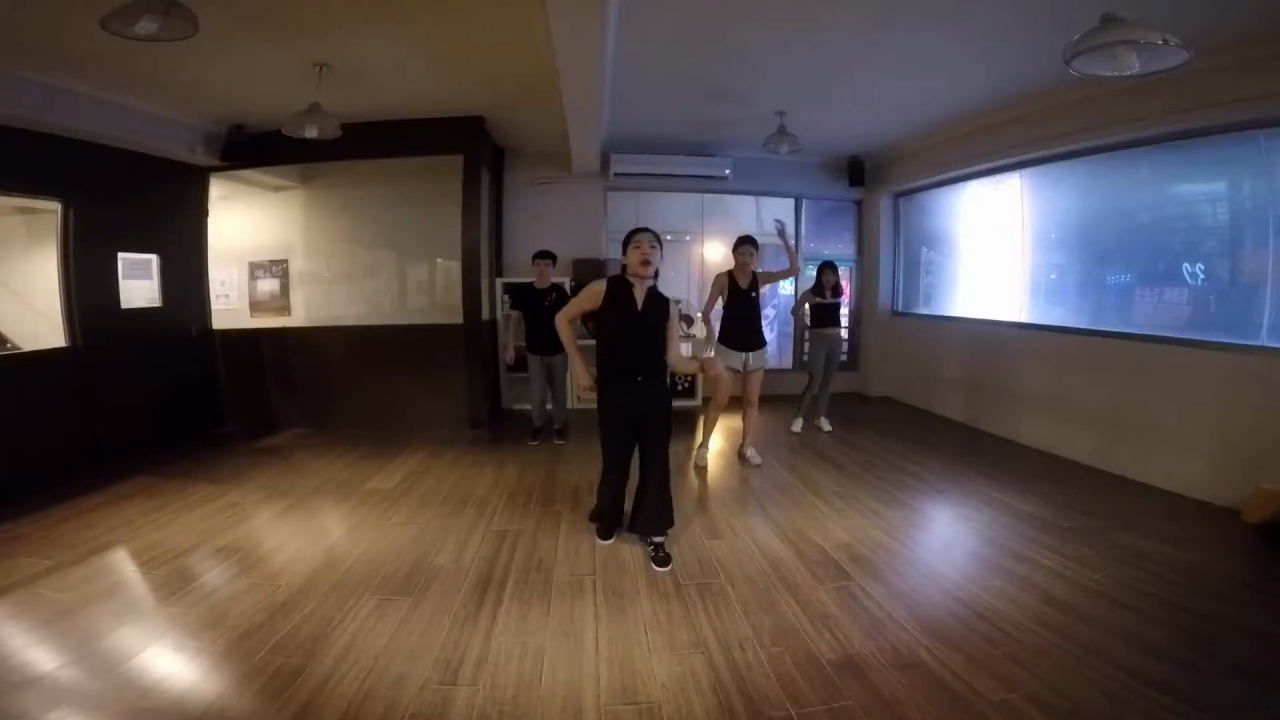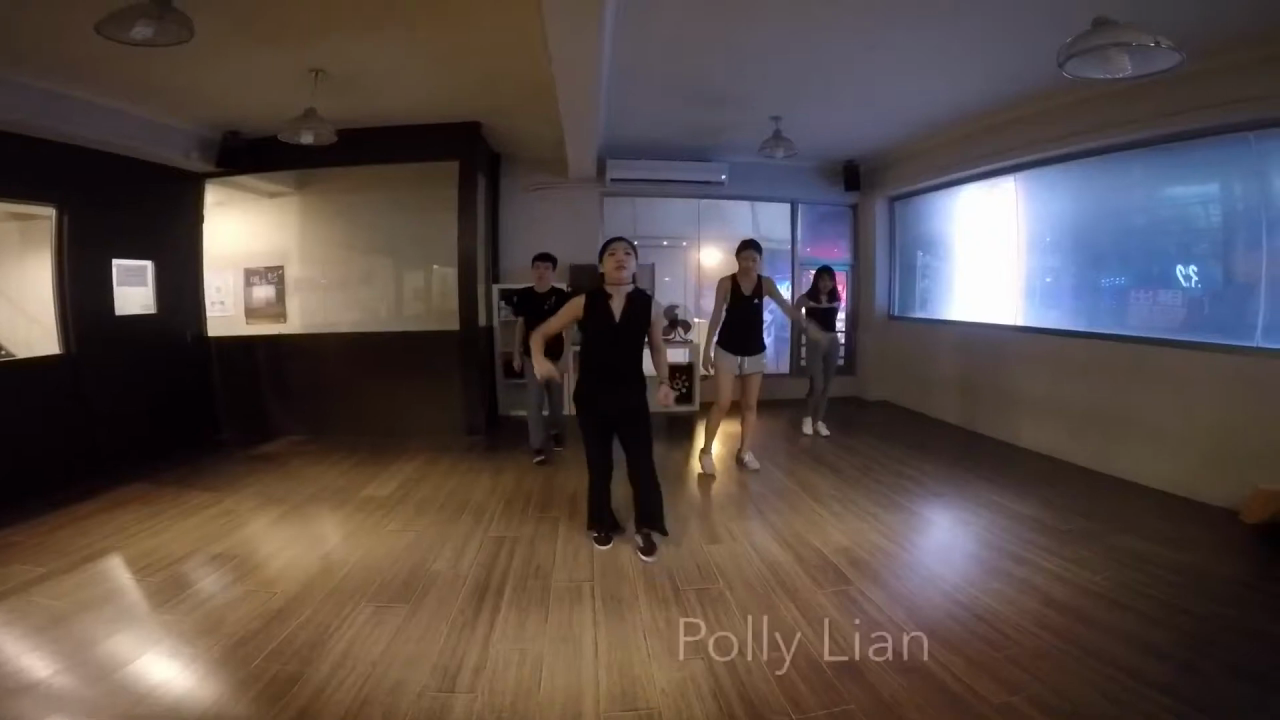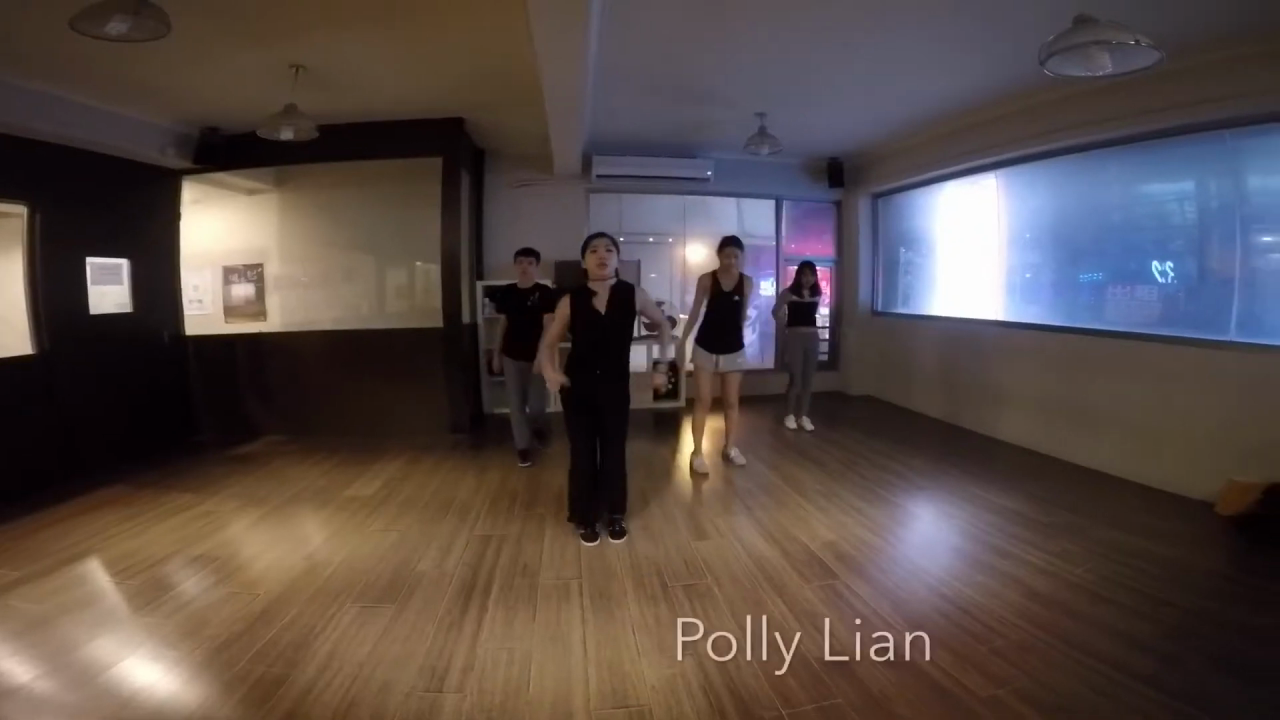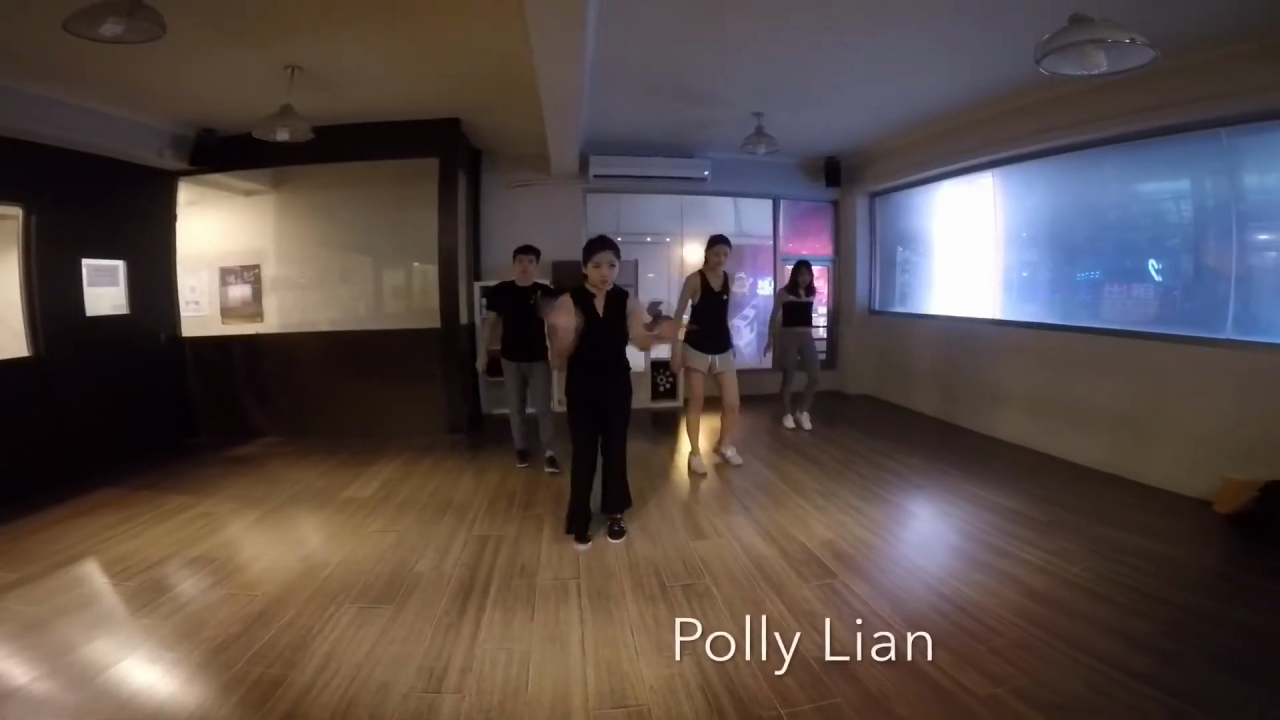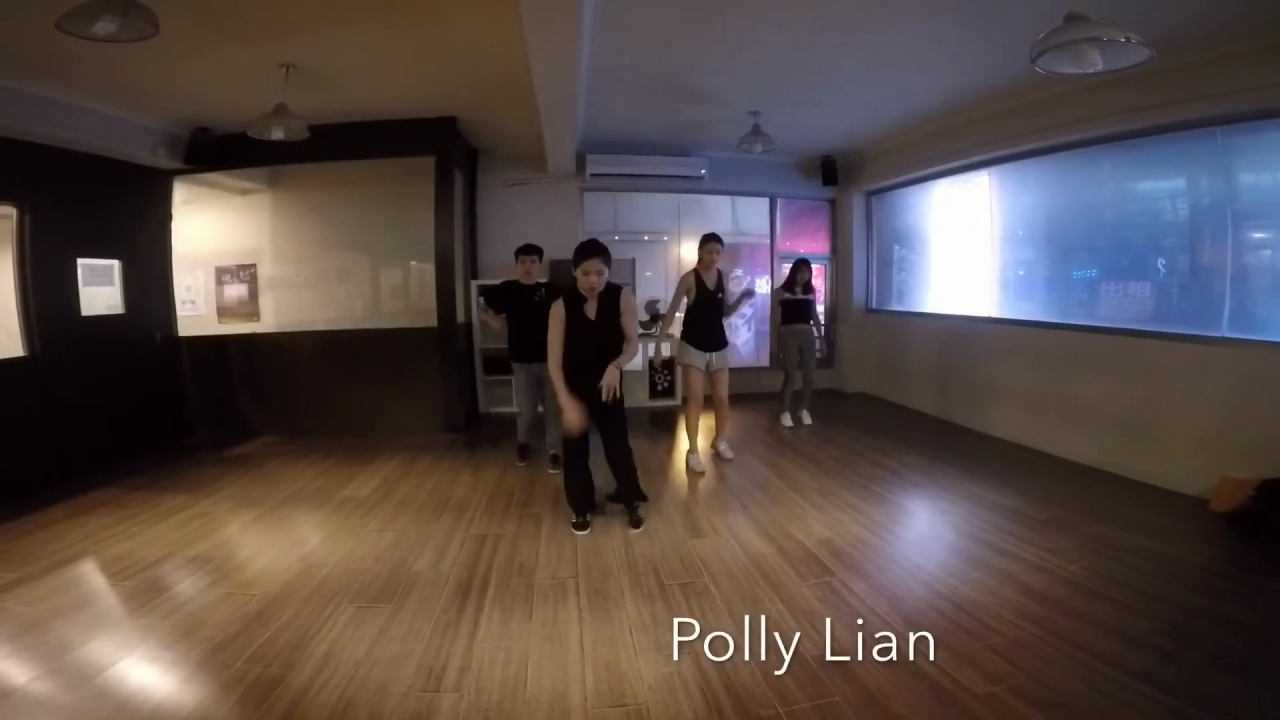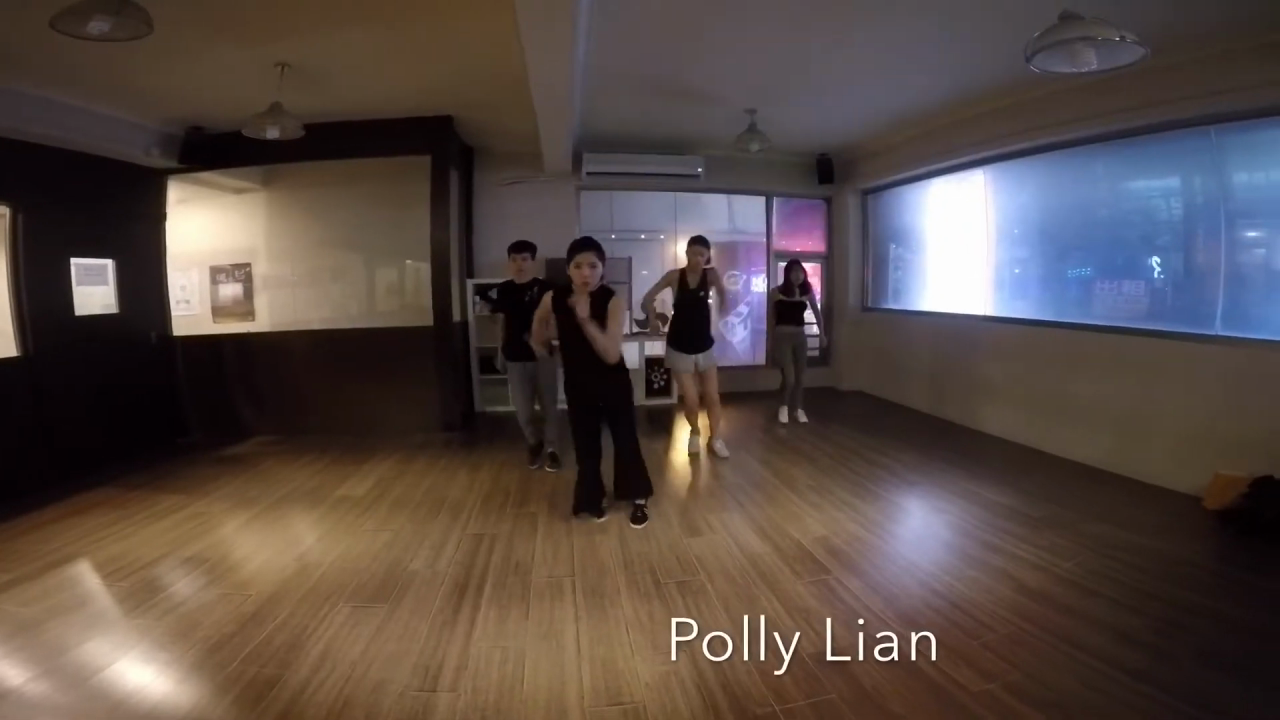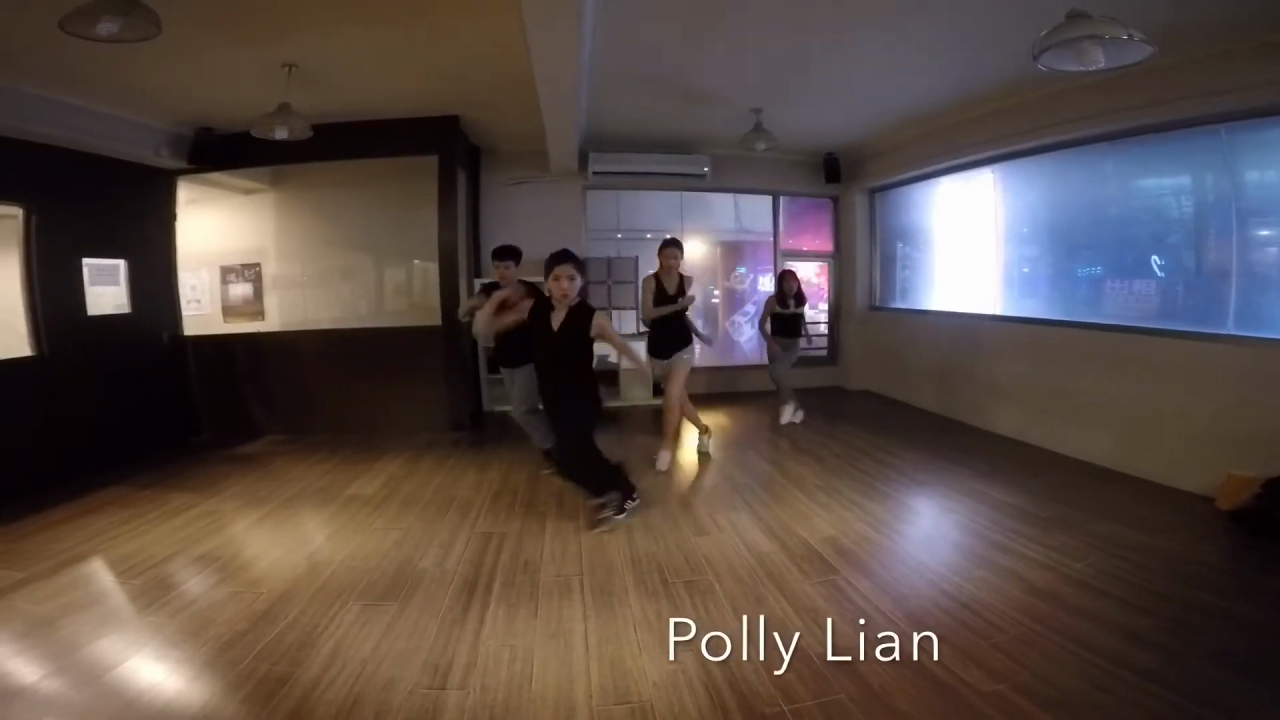
dt=0.3s
person 1, frame 1
left shoulder: (666, 305)
right shoulder: (604, 289)
left elbow: (673, 359)
right elbow: (563, 318)
left wrist: (703, 365)
right wrist: (579, 365)
left hip: (655, 394)
right hip: (615, 393)
left knee: (656, 464)
right knee: (615, 462)
left ankle: (654, 535)
right ankle: (608, 519)
person 1, frame 2
left shoulder: (648, 305)
right shoulder: (584, 303)
left elbow: (658, 350)
right elbow: (541, 334)
left wrist: (664, 382)
right wrist: (539, 358)
left hip: (632, 396)
right hip: (592, 395)
left knee: (642, 464)
right knee: (598, 463)
left ankle: (647, 528)
right ankle: (602, 524)
person 1, frame 3
left shoulder: (634, 295)
right shoulder: (570, 301)
left elbow: (663, 326)
right elbow: (549, 342)
left wrist: (661, 368)
right wrist: (549, 369)
left hip: (615, 387)
right hip: (578, 388)
left knee: (613, 453)
right knee: (582, 455)
left ankle: (615, 514)
right ankle: (585, 518)
person 1, frame 4
left shoulder: (627, 301)
right shoulder: (569, 301)
left elbow: (642, 343)
right elbow: (559, 358)
left wrist: (660, 333)
right wrist: (560, 333)
left hip: (617, 386)
right hip: (581, 388)
left knee: (615, 451)
right knee: (584, 455)
left ankle: (614, 512)
right ankle: (579, 521)
person 1, frame 5
left shoulder: (622, 298)
right shoulder: (562, 306)
left elbow: (632, 343)
right elbow: (554, 360)
left wrist: (615, 367)
right wrist: (566, 402)
left hip: (608, 384)
right hip: (574, 386)
left knee: (618, 445)
right knee: (575, 450)
left ankle: (631, 502)
right ankle: (581, 509)
person 1, frame 6
left shoulder: (613, 301)
right shoulder: (555, 298)
left elbow: (613, 354)
right elbow: (541, 320)
left wrist: (586, 320)
right wrist: (539, 341)
left hip: (613, 382)
right hip: (577, 384)
left knee: (625, 441)
right knee: (586, 446)
left ankle: (638, 498)
right ankle: (591, 498)
person 1, frame 7
left shoulder: (591, 318)
right shoulder: (533, 308)
left elbow: (621, 346)
right elbow: (484, 331)
left wrist: (642, 364)
right wrist: (494, 301)
left hip: (582, 397)
right hip: (554, 398)
left knee: (566, 457)
right knee: (577, 454)
left ankle: (608, 494)
right ankle: (622, 491)
person 2, frame 1
left shoulder: (760, 278)
right shoulder: (723, 278)
left elbow: (794, 270)
right elbow: (706, 311)
left wrist: (785, 240)
right wrist: (709, 327)
left hip: (756, 347)
right hip: (729, 346)
left knee: (752, 400)
right knee: (720, 399)
left ankle: (747, 446)
right ankle: (703, 446)
person 2, frame 2
left shoulder: (765, 283)
right shoulder: (726, 283)
left elbow: (787, 308)
right elbow: (716, 316)
left wrist: (811, 329)
right wrist: (707, 349)
left hip: (755, 351)
right hip: (728, 350)
left knee: (750, 404)
right knee: (722, 403)
left ankle: (744, 451)
right ankle: (706, 451)
person 2, frame 3
left shoulder: (746, 282)
right shoulder: (706, 280)
left elbow: (742, 315)
right elbow: (695, 313)
left wrist: (740, 338)
right wrist: (682, 343)
left hip: (733, 349)
right hip: (705, 347)
left knee: (731, 401)
right knee: (703, 401)
left ankle: (730, 447)
right ankle: (697, 453)
person 2, frame 4
left shoulder: (728, 280)
right shoulder: (694, 280)
right elbow: (680, 315)
right wrist: (676, 350)
left hip: (723, 349)
right hip: (696, 349)
left knee: (732, 403)
right knee: (696, 402)
left ankle: (725, 445)
right ankle: (695, 453)
person 2, frame 5
left shoulder: (722, 276)
right shoulder: (689, 278)
right elbow: (671, 311)
left wrist: (741, 299)
right wrist: (660, 342)
left hip: (719, 346)
right hip: (693, 346)
left knee: (722, 399)
right knee: (695, 400)
left ankle: (720, 441)
right ankle: (693, 452)
person 2, frame 6
left shoulder: (711, 274)
right shoulder: (672, 276)
left elbow: (723, 298)
right elbow: (647, 299)
right wrist: (653, 321)
left hip: (704, 346)
right hip: (678, 347)
left knee: (712, 397)
right knee: (691, 401)
left ankle: (715, 439)
right ankle: (695, 433)
person 2, frame 7
left shoulder: (686, 281)
right shoulder: (650, 281)
right elbow: (646, 315)
left wrist: (698, 333)
right wrist: (676, 306)
left hip: (681, 348)
right hip: (658, 351)
left knee: (671, 400)
right knee: (680, 400)
left ankle: (666, 447)
right ankle: (703, 431)
person 3, frame 1
left shoulder: (560, 292)
right shoulder: (522, 291)
right elbow: (515, 319)
right wrist: (510, 346)
left hip: (557, 351)
right hip: (534, 351)
left knee: (559, 392)
right knee: (538, 393)
left ankle: (559, 426)
right ankle: (538, 426)
person 3, frame 2
left shoulder: (560, 296)
right shoulder: (523, 295)
right elbow: (520, 325)
left wrist: (564, 356)
right wrist: (517, 353)
left hip: (555, 356)
right hip: (531, 356)
left knee: (556, 400)
right knee: (534, 402)
left ankle: (555, 432)
right ankle: (538, 446)
person 3, frame 3
left shoulder: (544, 292)
right shoulder: (506, 292)
left elbow: (548, 325)
right elbow: (503, 323)
right wrist: (497, 353)
left hip: (535, 356)
right hip: (511, 356)
left knee: (537, 403)
right knee: (516, 403)
left ankle: (538, 428)
right ankle: (523, 446)
person 3, frame 4
left shoulder: (545, 292)
right shoulder: (500, 290)
right elbow: (491, 321)
right wrist: (483, 351)
left hip: (538, 357)
right hip: (510, 357)
left knee: (542, 406)
right knee: (516, 407)
left ankle: (549, 452)
right ankle: (521, 447)
person 3, frame 5
left shoulder: (549, 291)
right shoulder: (505, 289)
right elbow: (483, 309)
right wrist: (492, 319)
left hip: (548, 358)
right hip: (521, 359)
left knee: (552, 407)
right knee: (527, 408)
left ankle: (553, 451)
right ankle: (523, 443)
person 3, frame 6
left shoulder: (545, 287)
right shoulder: (503, 289)
right wrist: (501, 350)
left hip: (543, 355)
right hip: (514, 358)
left knee: (549, 405)
right knee: (523, 409)
left ankle: (551, 449)
right ankle: (534, 444)
person 3, frame 7
left shoulder: (529, 290)
right shoulder: (488, 290)
right elbow: (464, 315)
right wrist: (472, 304)
left hip: (528, 360)
right hip: (505, 361)
left knee: (522, 409)
right knee: (521, 409)
left ankle: (549, 445)
right ankle: (545, 443)
person 4, frame 1
left shoulder: (839, 294)
right shoulder: (810, 294)
right elbow: (795, 312)
right wrist: (807, 327)
left hip: (836, 339)
right hip: (818, 339)
left knee: (827, 381)
right knee: (814, 381)
left ankle: (821, 417)
right ankle: (799, 417)
person 4, frame 2
left shoulder: (836, 300)
right shoulder: (806, 299)
left hip: (832, 343)
right hip: (815, 343)
left knee: (826, 386)
right knee: (817, 386)
left ankle: (819, 421)
right ankle: (808, 417)
person 4, frame 3
left shoulder: (816, 294)
right shoulder: (788, 293)
right elbow: (776, 313)
left hip: (812, 338)
right hip: (794, 337)
left knee: (808, 380)
right knee: (795, 379)
left ankle: (803, 416)
right ankle: (790, 415)
person 4, frame 4
left shoulder: (811, 294)
right shoulder: (784, 293)
right elbow: (775, 318)
right wrist: (771, 340)
left hip: (807, 337)
right hip: (789, 336)
left knee: (814, 377)
right knee: (788, 377)
left ankle: (803, 412)
right ankle: (787, 414)
person 4, frame 5
left shoulder: (810, 292)
right shoulder: (782, 291)
left elbow: (815, 316)
right elbow: (776, 317)
left wrist: (821, 339)
right wrist: (777, 340)
left hip: (808, 335)
right hip: (789, 335)
left knee: (809, 377)
right knee: (791, 377)
left ankle: (804, 409)
right ankle: (785, 412)
person 4, frame 6
left shoulder: (807, 292)
right shoulder: (777, 292)
left elbow: (816, 313)
right elbow: (771, 316)
left wrist: (822, 334)
right wrist: (772, 338)
left hip: (799, 336)
right hip: (781, 336)
left knee: (799, 376)
right knee: (789, 377)
left ankle: (798, 409)
right ankle: (784, 406)
person 4, frame 7
left shoulder: (801, 300)
right shoulder: (772, 301)
right elbow: (762, 325)
left wrist: (806, 333)
right wrist: (770, 343)
left hip: (792, 345)
right hip: (775, 345)
left knee: (776, 371)
right knee: (782, 380)
left ankle: (787, 403)
right ankle: (796, 409)
